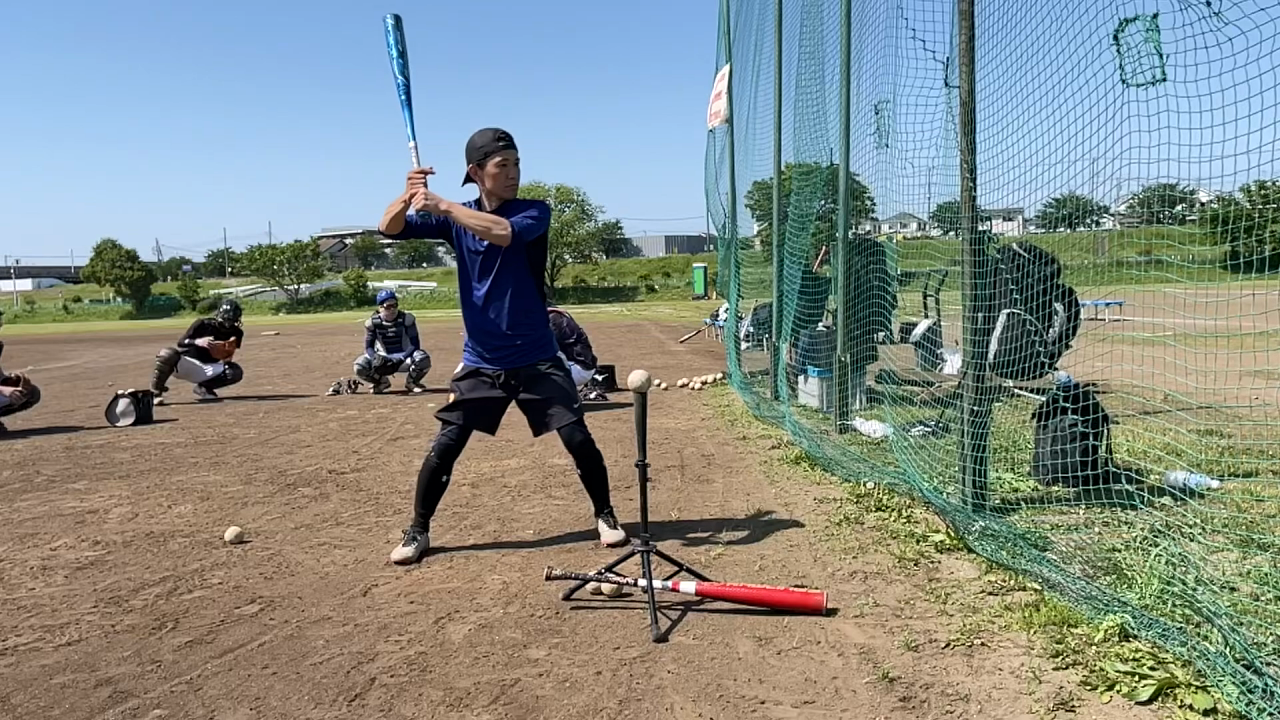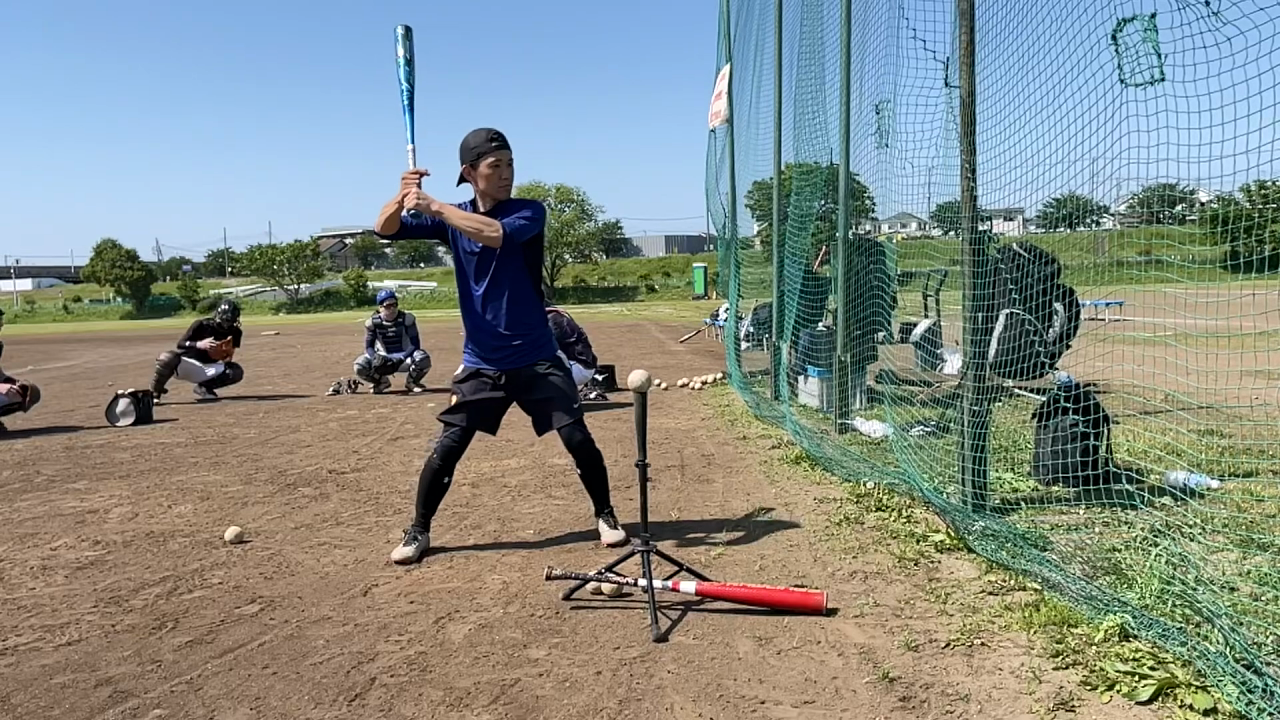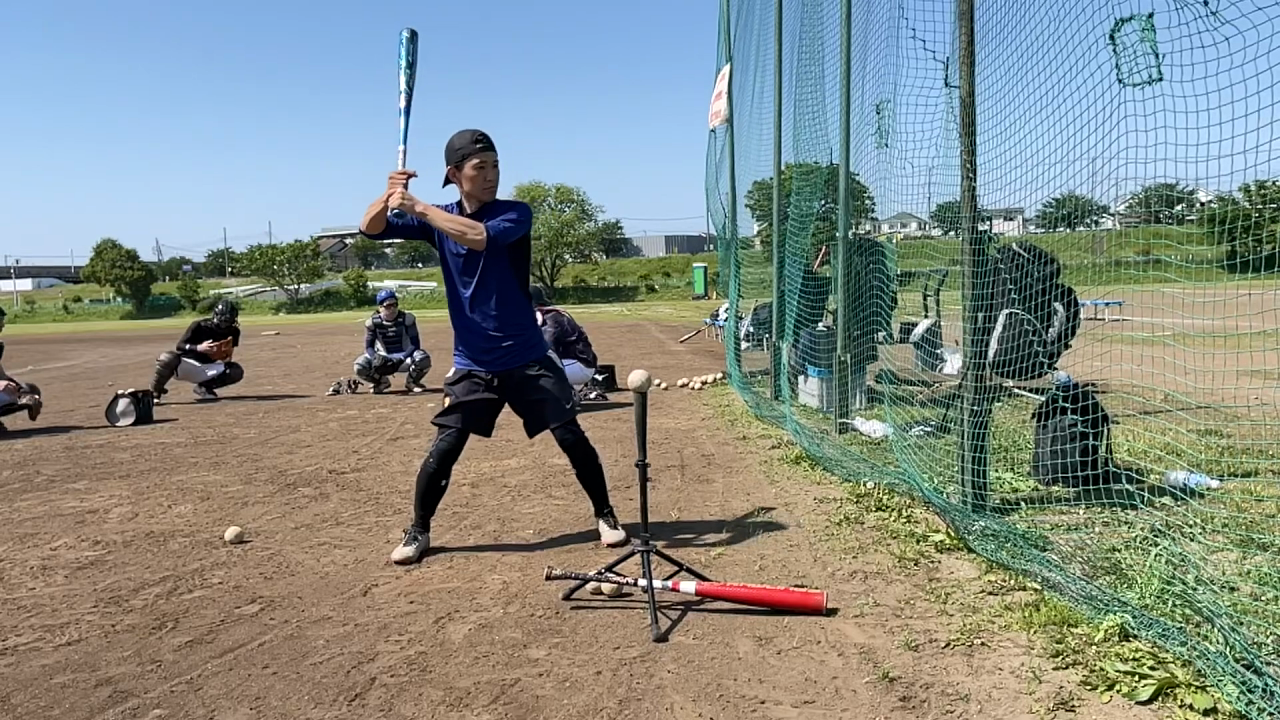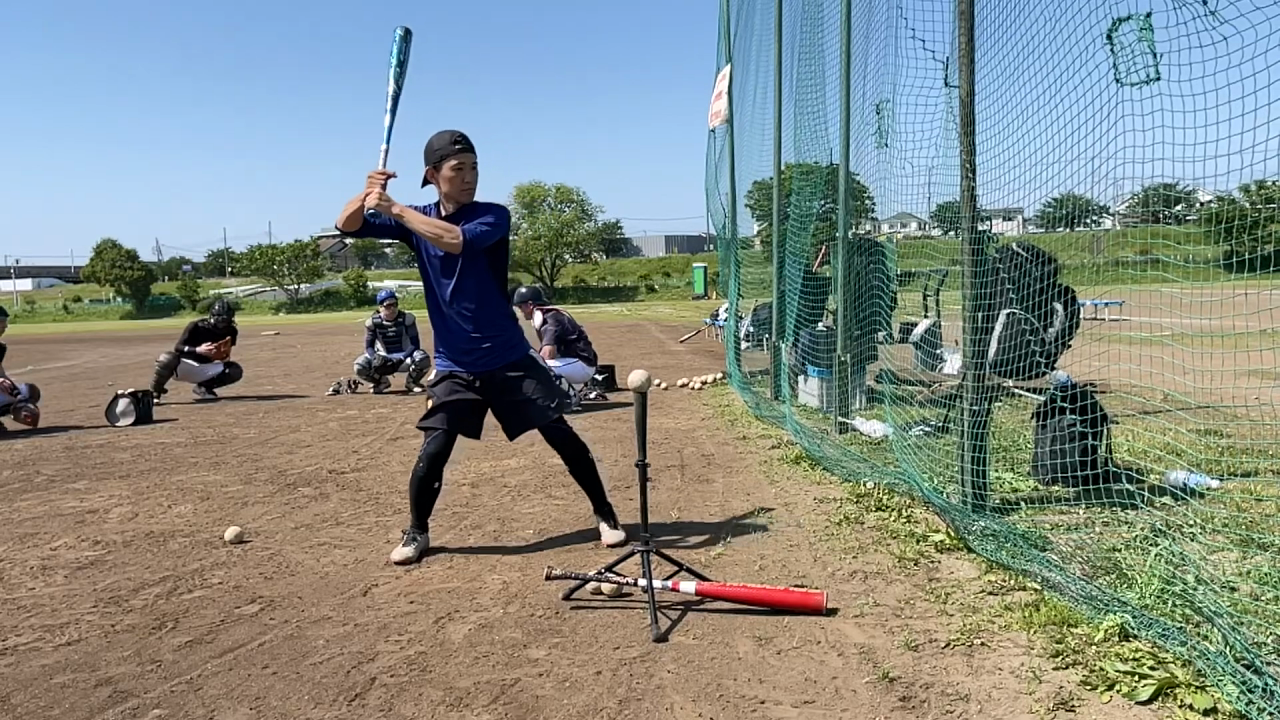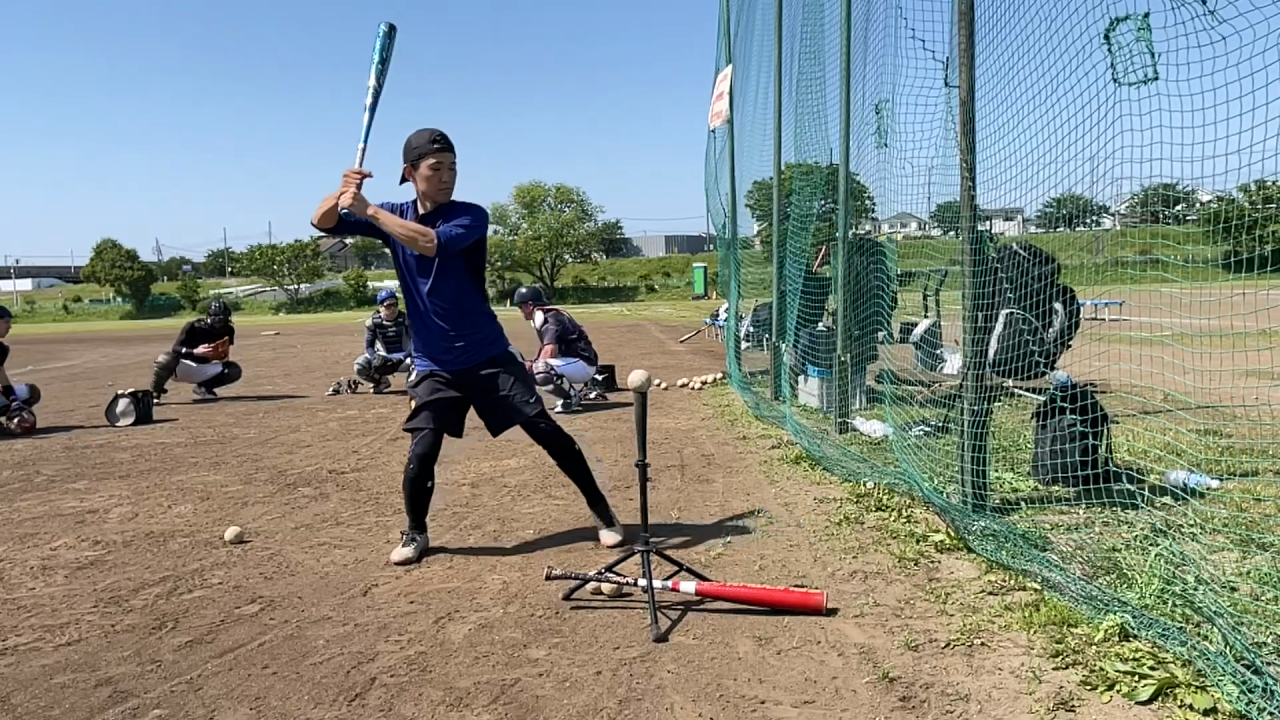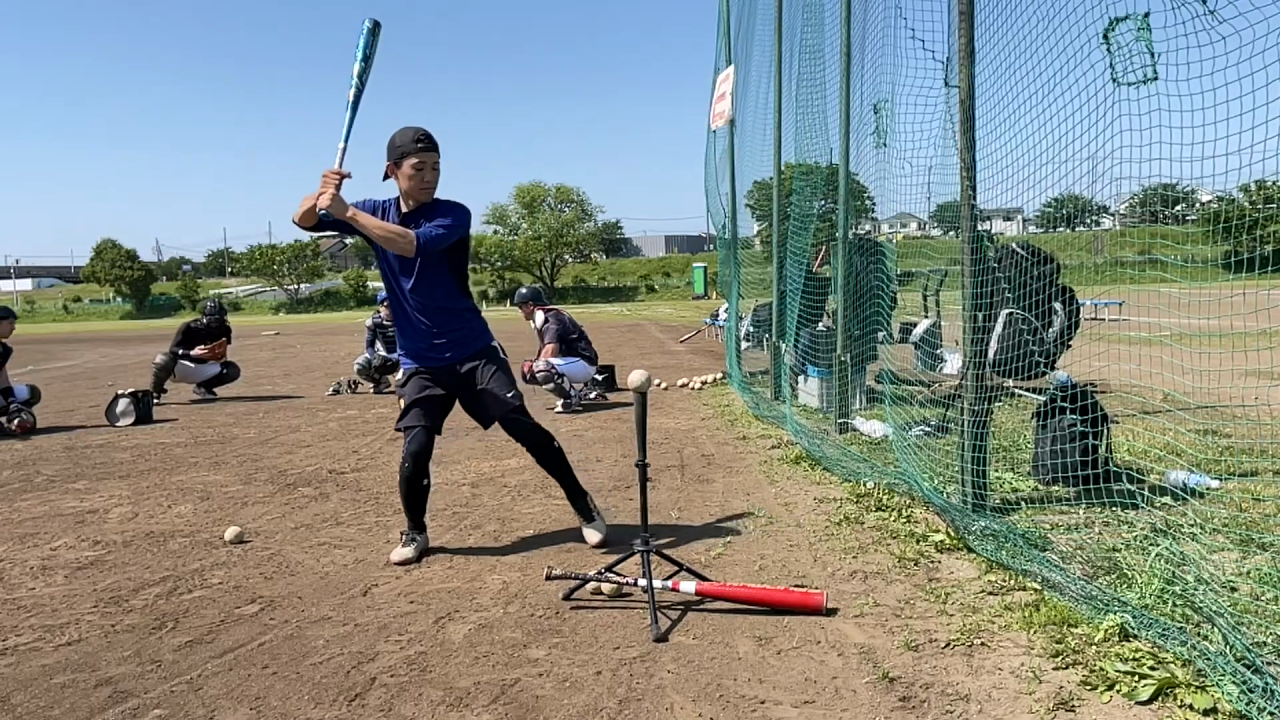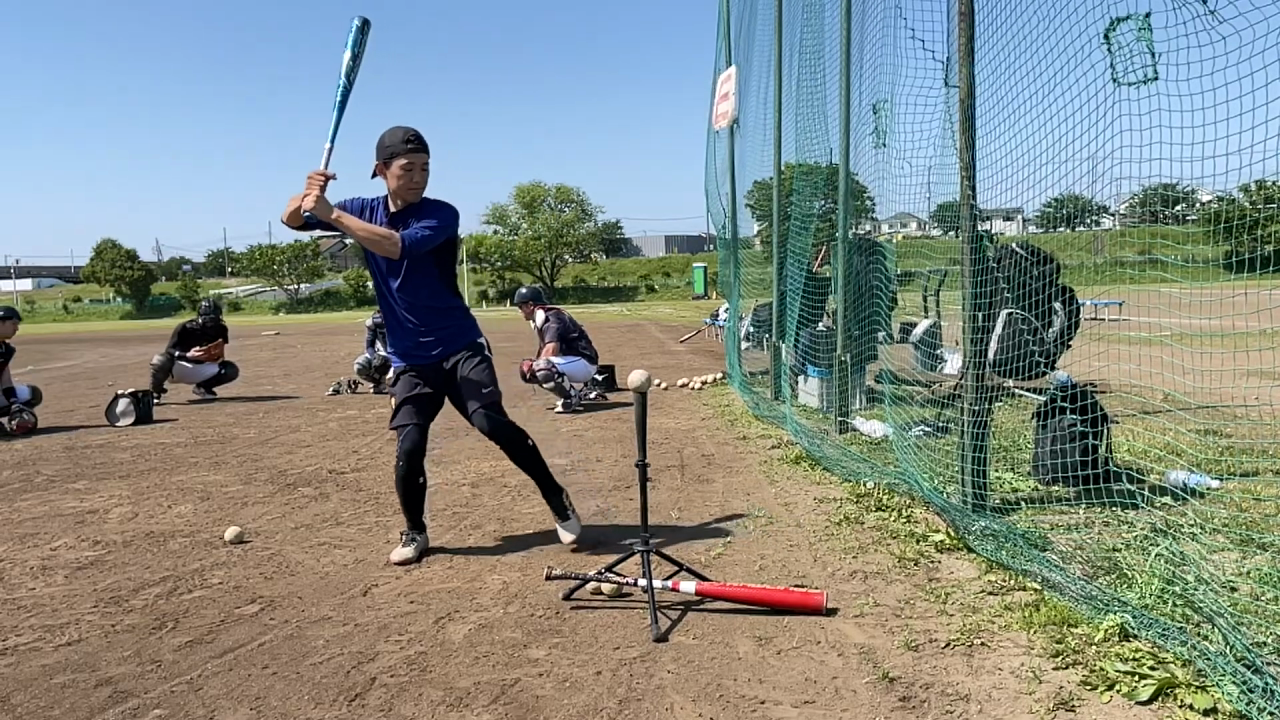
dt=0.4s
person 1, frame 1
left shoulder: (534, 212)
right shoulder: (455, 218)
left elbow: (503, 232)
right elbow: (390, 229)
left wrist: (442, 205)
right wrist: (409, 194)
left hip: (536, 359)
right hip: (481, 362)
left knee: (578, 439)
right knee: (445, 447)
left ankle: (604, 514)
right ankle: (418, 530)
person 1, frame 2
left shoulder: (529, 212)
right shoulder: (451, 217)
left elbow: (495, 233)
right elbow: (385, 230)
left wrist: (434, 206)
right wrist: (403, 196)
left hip: (536, 359)
right hip: (481, 363)
left knee: (577, 438)
right knee: (447, 448)
left ankle: (605, 514)
right ankle: (419, 530)
person 1, frame 3
left shoulder: (515, 214)
right shoulder: (438, 218)
left elbow: (481, 236)
right elbow: (371, 229)
left wrist: (419, 206)
right wrist: (389, 195)
left hip: (528, 360)
right hip: (472, 365)
left knee: (572, 439)
right knee: (443, 451)
left ankle: (604, 514)
right ankle: (418, 531)
person 1, frame 4
left shoulder: (494, 216)
right shoulder: (417, 218)
left elbow: (457, 240)
right elbow: (347, 226)
left wrist: (395, 208)
right wrist: (367, 194)
left hip: (510, 359)
right hip: (453, 366)
left knee: (561, 436)
right knee: (433, 453)
left ankle: (604, 513)
right ankle: (417, 531)
person 1, frame 5
left shoulder: (471, 216)
right shoulder: (395, 216)
left elbow: (432, 243)
right elbow: (323, 222)
left wrist: (369, 209)
right wrist: (343, 191)
left hip: (489, 356)
right hip: (433, 365)
left knee: (545, 430)
right knee: (422, 452)
left ankle: (600, 509)
right ankle: (415, 532)
person 1, frame 6
left shoulder: (453, 214)
right shoulder: (376, 212)
left elbow: (411, 244)
right elbow: (304, 221)
left wrist: (347, 212)
right wrist: (323, 191)
left hip: (473, 350)
right hip: (419, 361)
left knee: (521, 425)
right knee: (415, 450)
left ankle: (582, 504)
right ankle: (415, 532)
person 1, frame 7
left shoulder: (442, 215)
right shoulder: (364, 210)
left elbow: (397, 246)
right elbow: (292, 220)
left wrist: (332, 214)
right wrist: (309, 192)
left hip: (460, 345)
right hip: (409, 358)
left knee: (493, 422)
right knee: (409, 447)
left ankle: (556, 498)
right ankle: (415, 531)
